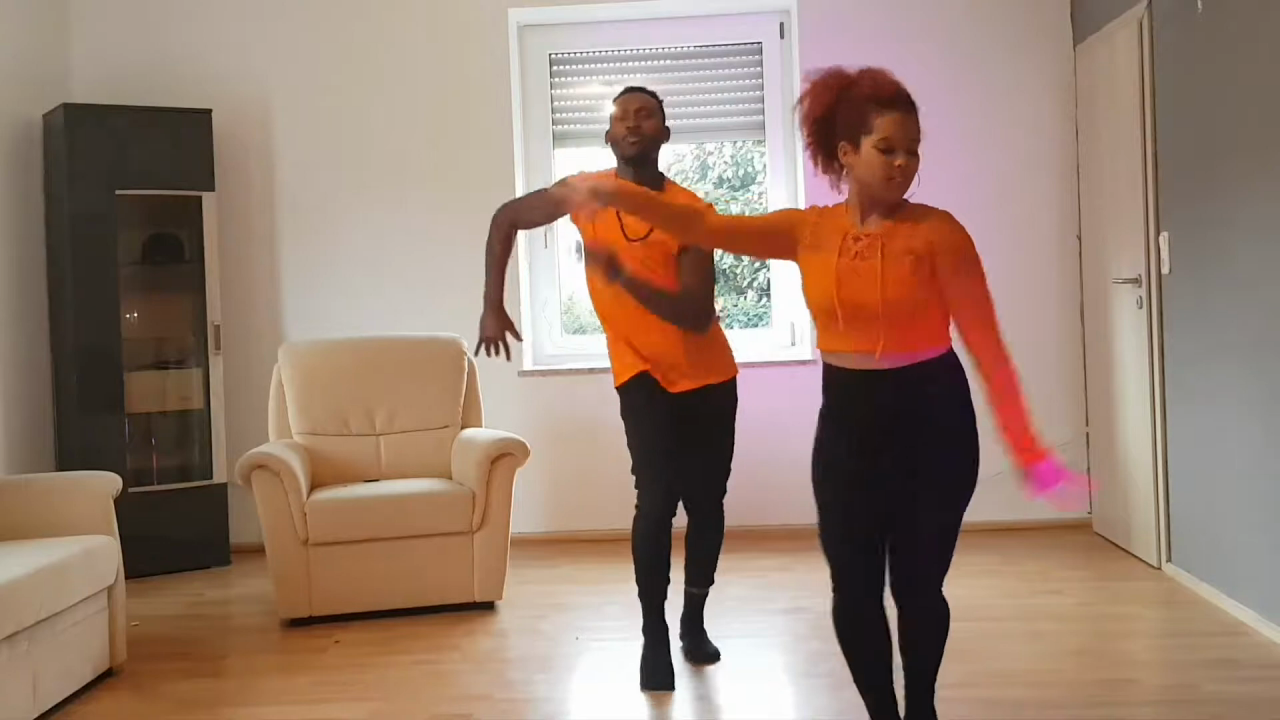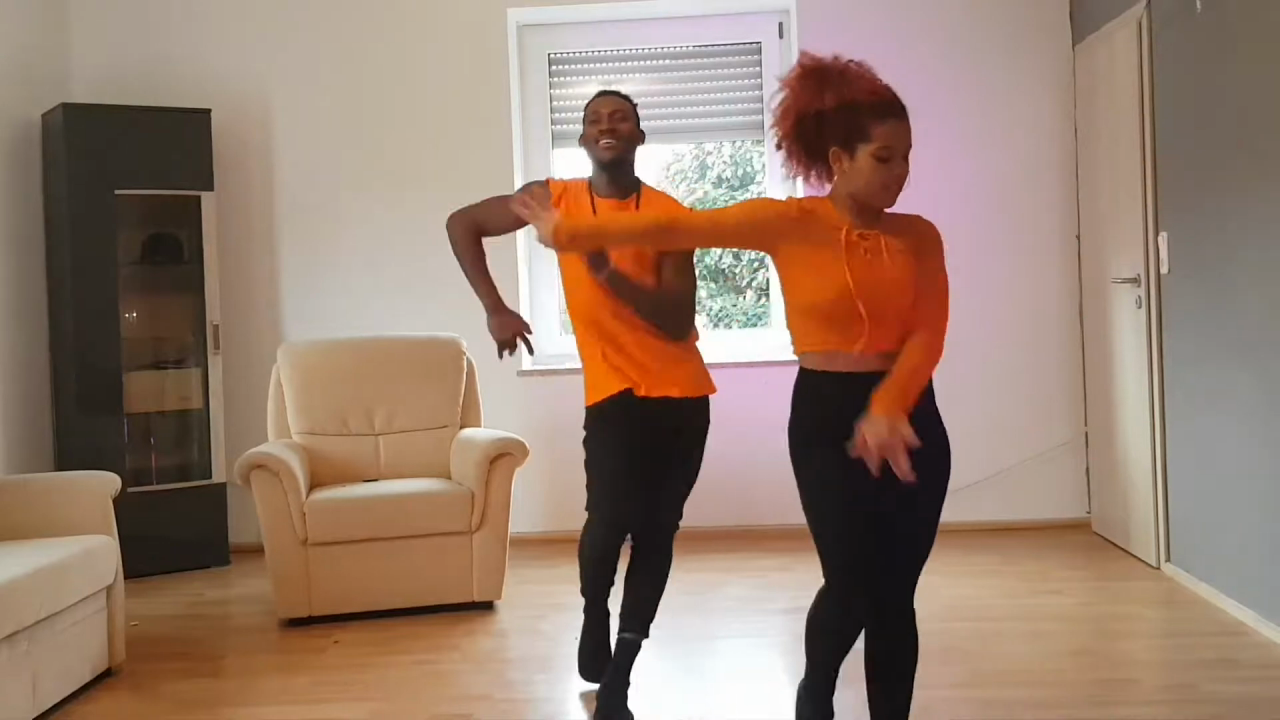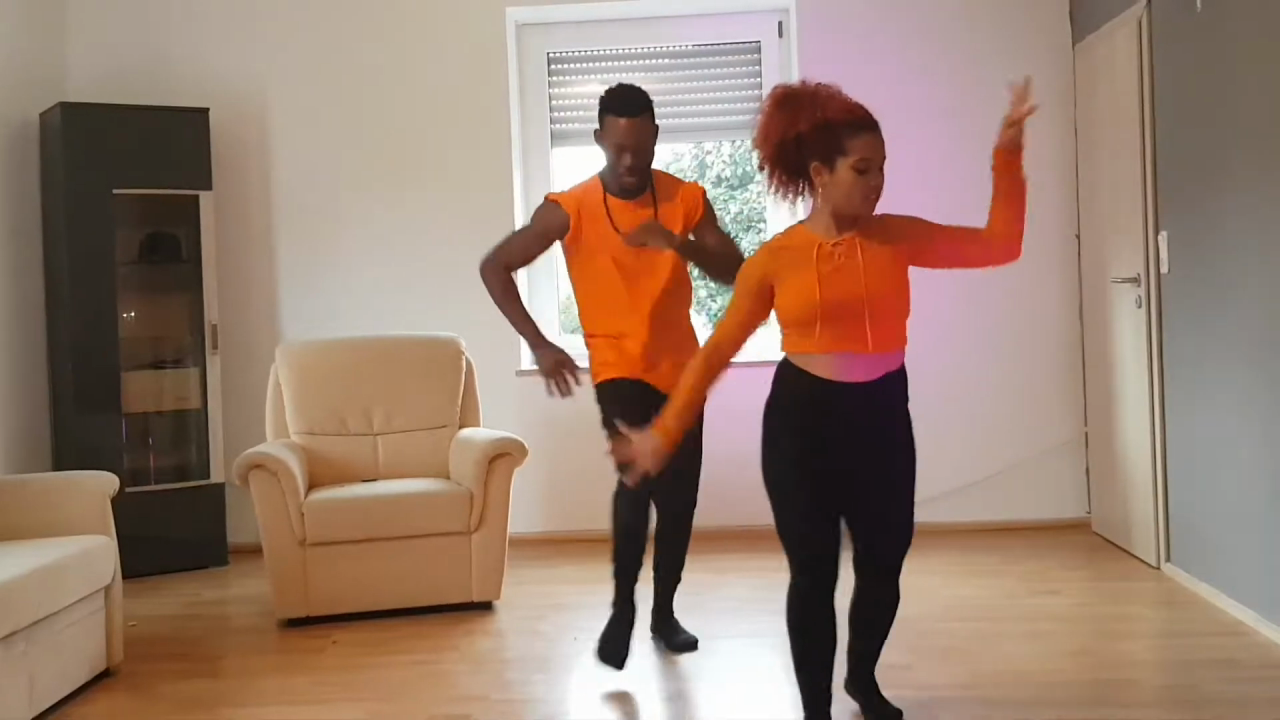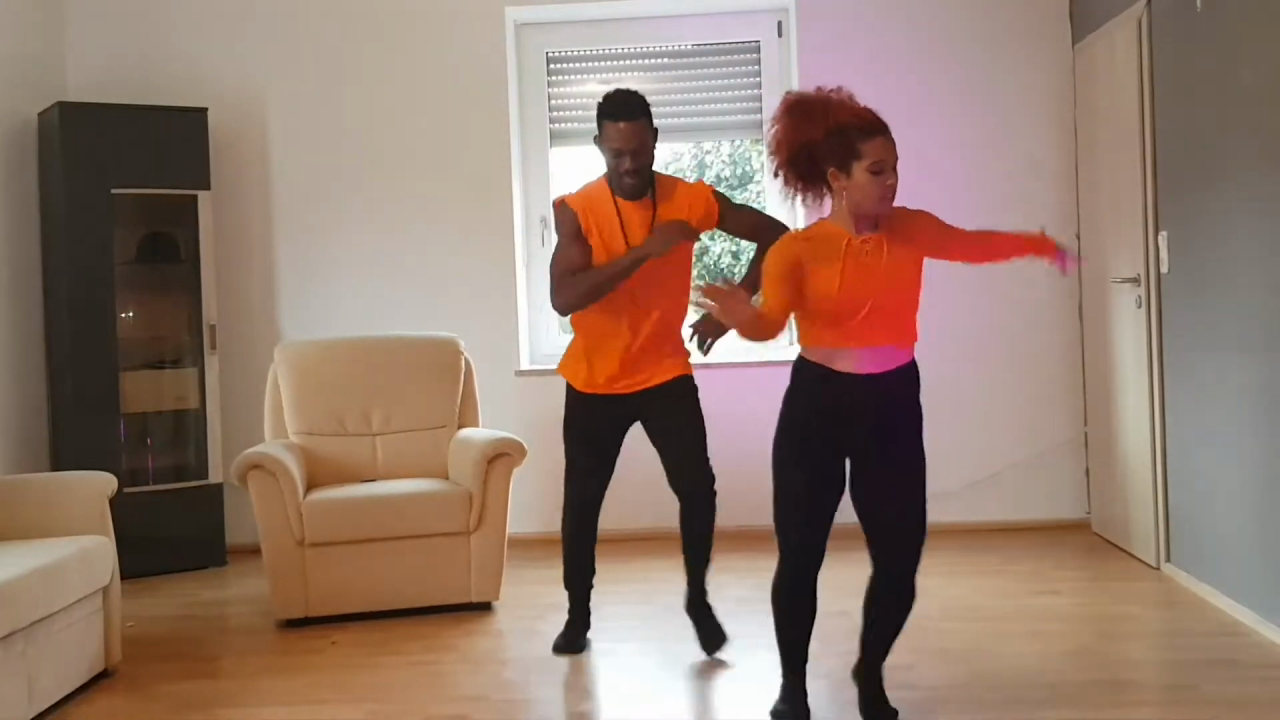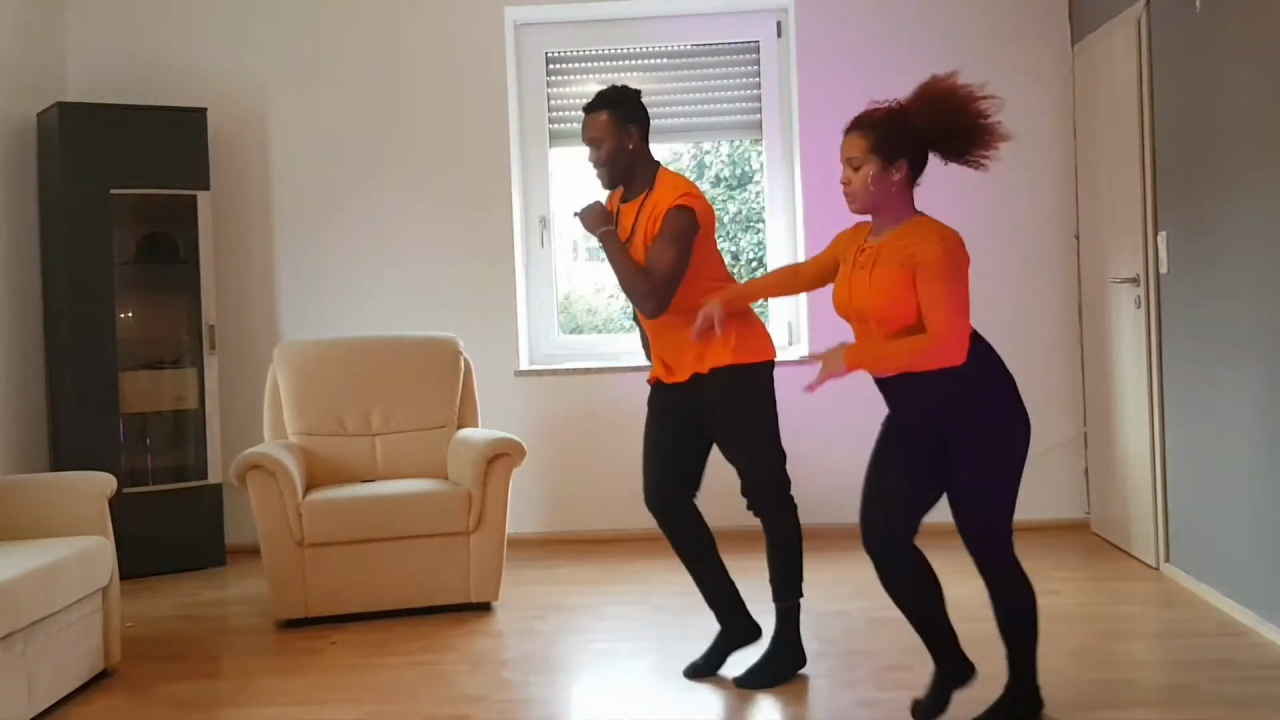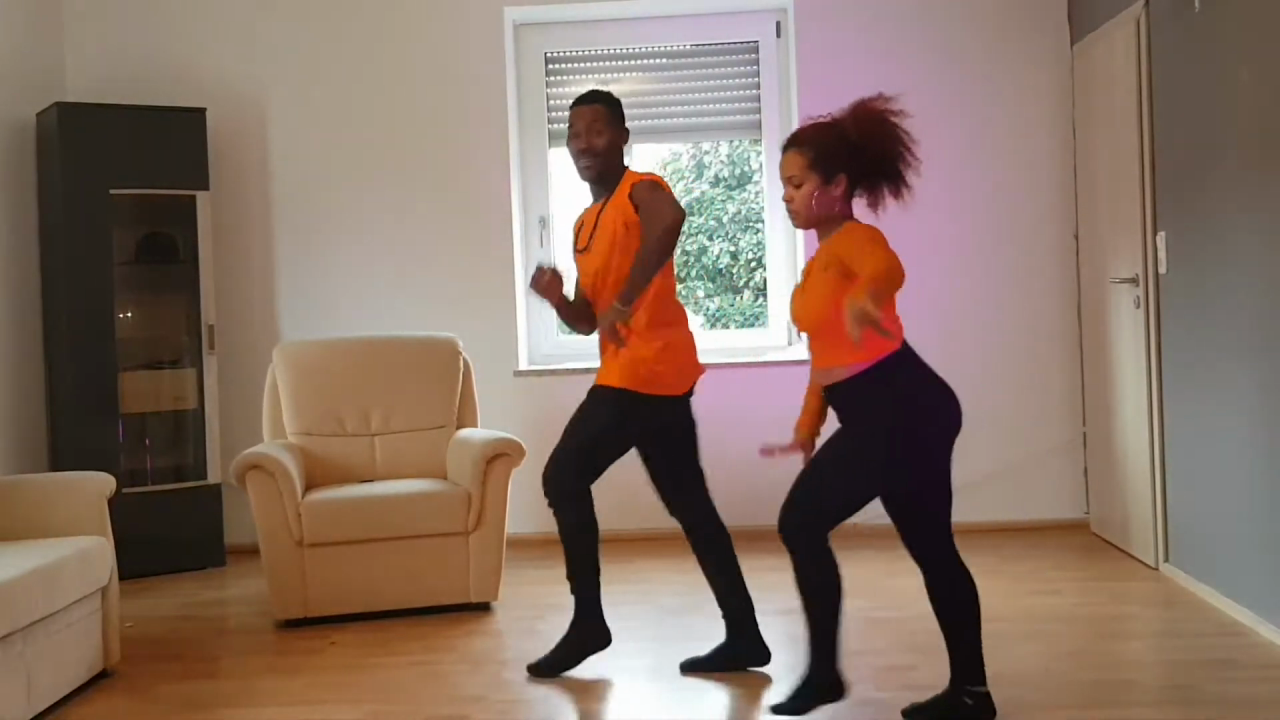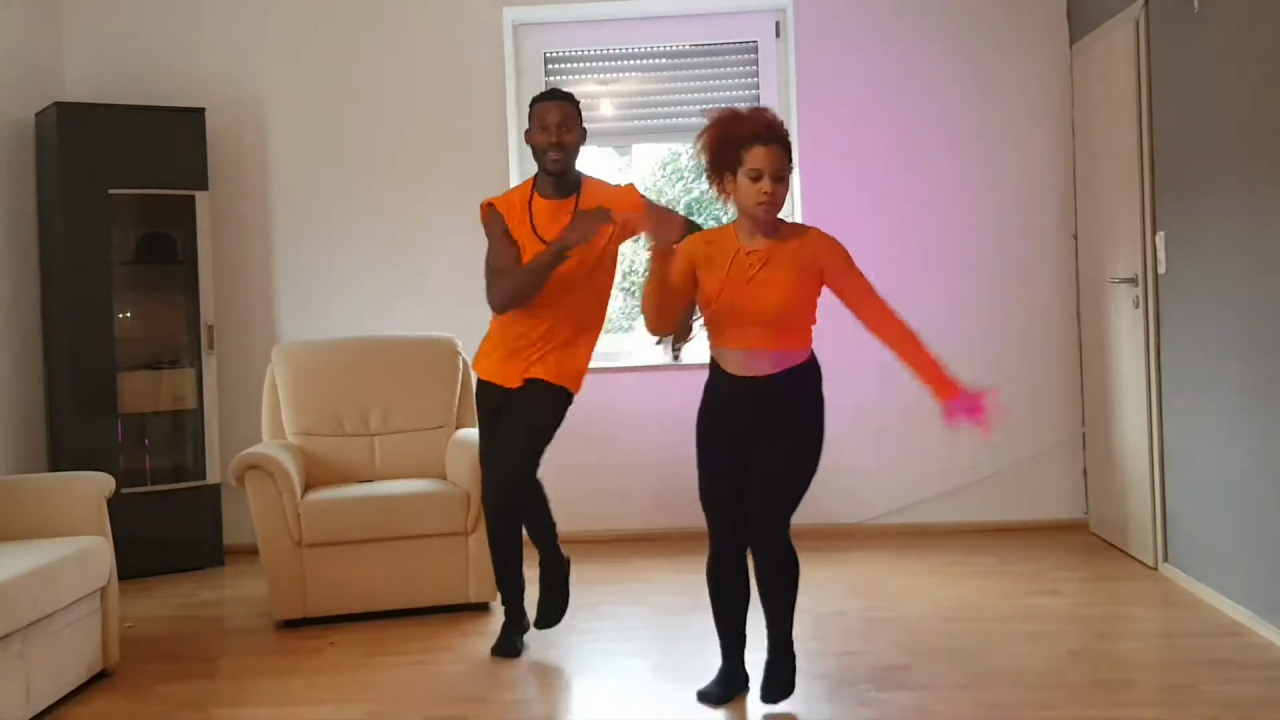
dt=0.5s
person 1, frame 1
left shoulder: (939, 234)
right shoulder: (810, 231)
left elbow: (985, 341)
right elbow: (709, 228)
left wrist: (1026, 447)
right wrist: (617, 193)
left hip: (929, 411)
right hip: (846, 415)
left knee: (917, 587)
right knee: (854, 590)
person 1, frame 2
left shoulder: (918, 238)
right shoulder: (785, 225)
left elbow: (927, 345)
right elbow: (681, 227)
left wrist: (890, 413)
right wrist: (578, 230)
left hip: (905, 419)
right hip: (822, 419)
left knee: (893, 596)
right knee: (852, 590)
person 1, frame 3
left shoulder: (900, 237)
right shoulder: (778, 257)
left elbow: (1002, 247)
right elbow: (718, 348)
left wrist: (1007, 156)
right wrist: (662, 432)
left hip: (885, 420)
right hip: (806, 423)
left knee: (882, 574)
right knee: (814, 577)
person 1, frame 4
left shoulder: (909, 229)
right shoulder: (797, 250)
left elbow: (976, 243)
right elbow: (766, 320)
left wrist: (1042, 245)
right wrist: (733, 311)
left hip: (892, 409)
right hip: (813, 410)
left knee: (900, 558)
right knee: (801, 556)
person 1, frame 5
left shoulder: (937, 244)
right shoulder: (852, 244)
left elbow: (946, 346)
right elbow: (805, 273)
left wrist: (854, 356)
right wrist: (731, 296)
left hip: (976, 406)
right hip: (911, 413)
left knee: (990, 551)
right knee: (882, 538)
right ankle: (949, 662)
person 1, frame 6
left shoulder: (862, 243)
right shoulder: (827, 253)
left elbow: (885, 276)
right elbow: (829, 356)
left wrist: (865, 305)
right wrist: (805, 432)
left hip: (900, 412)
right hip: (887, 413)
left knee: (800, 524)
right knee: (931, 548)
person 1, frame 7
left shoulder: (811, 248)
right shoulder: (699, 250)
left elbow: (882, 319)
right elbow: (660, 324)
left wrist: (946, 387)
right wrist: (661, 260)
left hip: (787, 409)
right hip: (724, 405)
left knee: (765, 532)
right knee: (724, 541)
left ankle: (779, 653)
right ankle: (730, 666)
person 2, frame 1
left shoulder: (692, 213)
left elbow: (696, 317)
right elbow: (504, 220)
left wrist: (624, 277)
right wrist: (492, 305)
left hip: (707, 376)
right hip: (640, 375)
left knee: (705, 503)
right knee: (656, 496)
left ankle: (693, 618)
right ankle: (653, 635)
person 2, frame 2
left shoulder: (672, 219)
right shoulder: (557, 198)
left elbow: (677, 326)
right elbow: (461, 225)
left wrist: (609, 273)
right wrist: (495, 307)
left hip: (679, 392)
right hip: (613, 390)
left knee: (656, 531)
right knee: (609, 518)
right ankle: (595, 619)
person 2, frame 3
left shoulder: (689, 199)
right shoulder: (568, 207)
left elbow: (731, 272)
right elbow: (494, 268)
left wrist: (676, 243)
right wrist: (539, 343)
left hip: (683, 369)
right hip: (622, 370)
left knee: (680, 497)
right knee: (638, 482)
left ankle: (662, 614)
right ankle: (623, 608)
person 2, frame 4
left shoulder: (694, 199)
right shoulder: (575, 210)
left elbow: (775, 235)
right elbow: (564, 297)
right wrist: (646, 250)
left hip: (664, 373)
right hip: (592, 381)
left knee: (697, 488)
right knee: (581, 501)
left ankle: (696, 596)
right ankle: (578, 614)
person 2, frame 5
left shoulder: (679, 203)
right shoulder: (616, 204)
left elbow: (652, 299)
left wrist: (606, 236)
right wrist: (648, 350)
left hip: (733, 355)
right hip: (675, 368)
left knee: (766, 491)
right knee: (662, 493)
left ankle: (787, 636)
right ankle: (734, 622)
person 2, frame 6
left shoulder: (645, 190)
right shoulder: (587, 228)
left elbow: (667, 223)
right elbow: (581, 321)
left wrist: (623, 299)
right wrist: (553, 290)
left hip: (645, 374)
right hip: (626, 376)
left knee: (560, 480)
right knee: (686, 502)
left ankle: (588, 622)
right ankle: (743, 635)
person 2, frame 7
left shoulder: (618, 202)
right shoulder: (500, 212)
left elbow: (689, 238)
right elbow: (501, 298)
right wrist: (566, 243)
left hip: (554, 371)
right hip: (497, 368)
left knee: (513, 476)
right knee: (496, 493)
left ankle: (553, 563)
right ankle: (513, 614)
